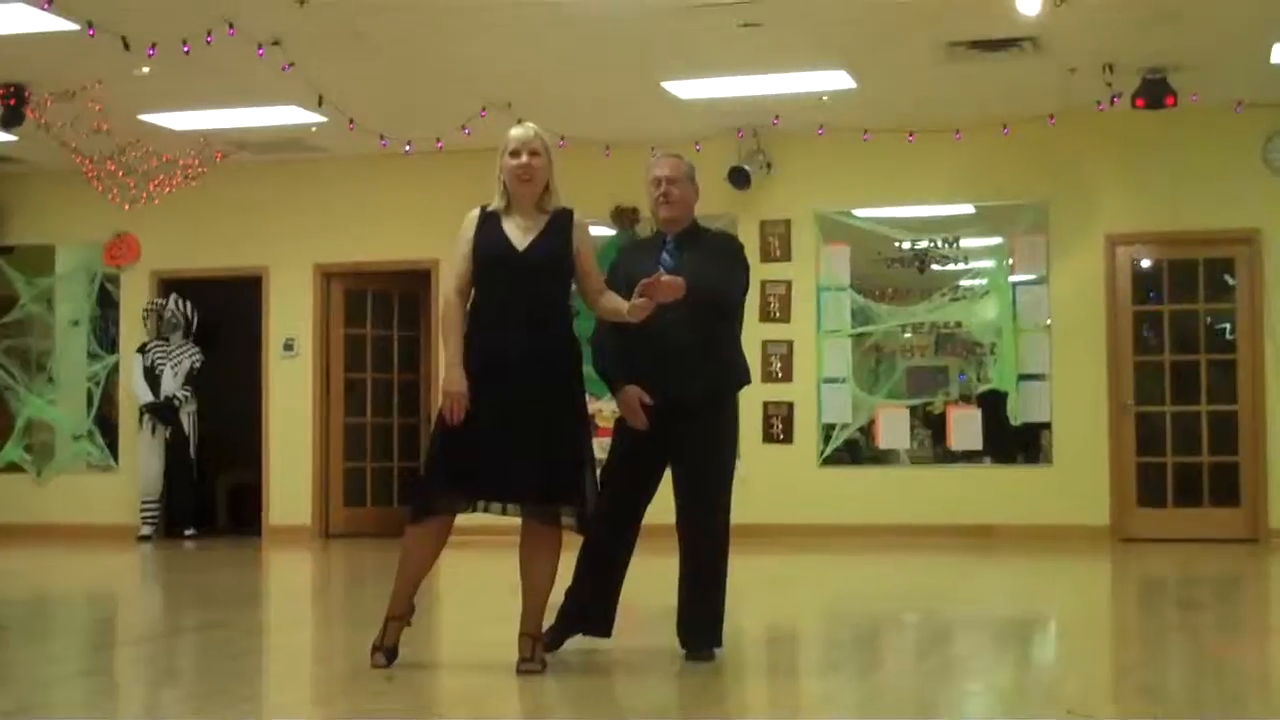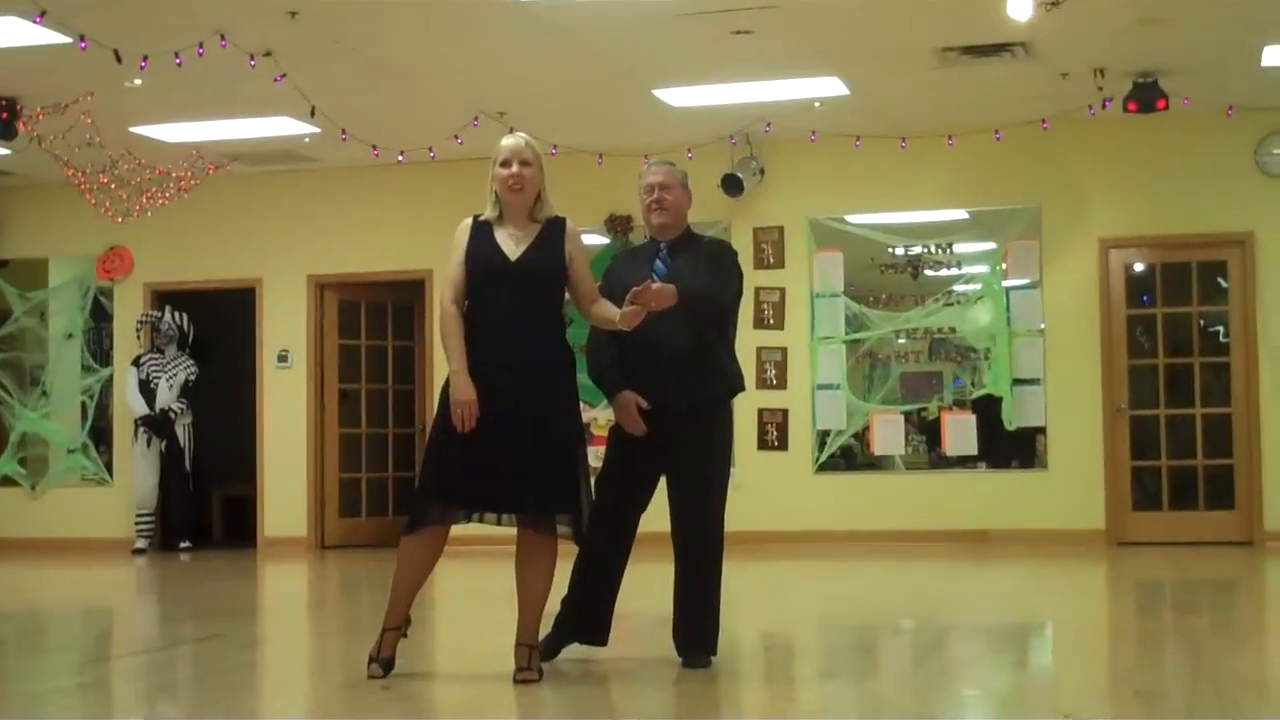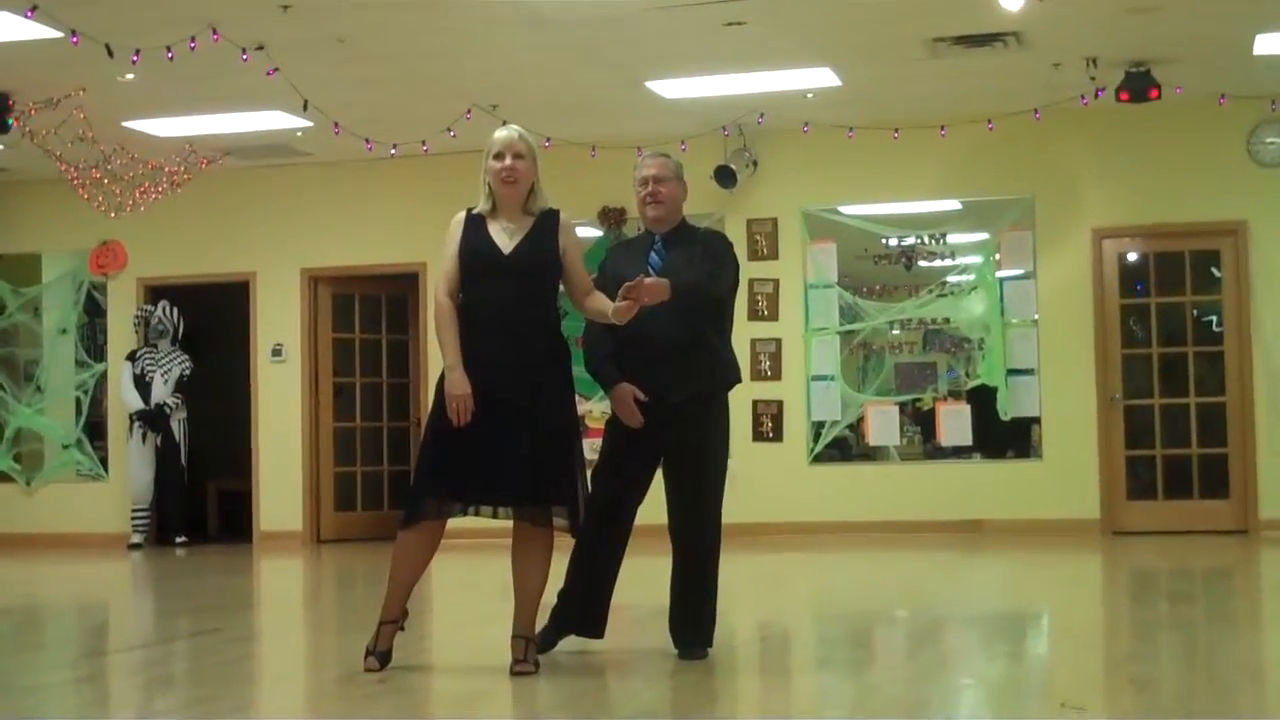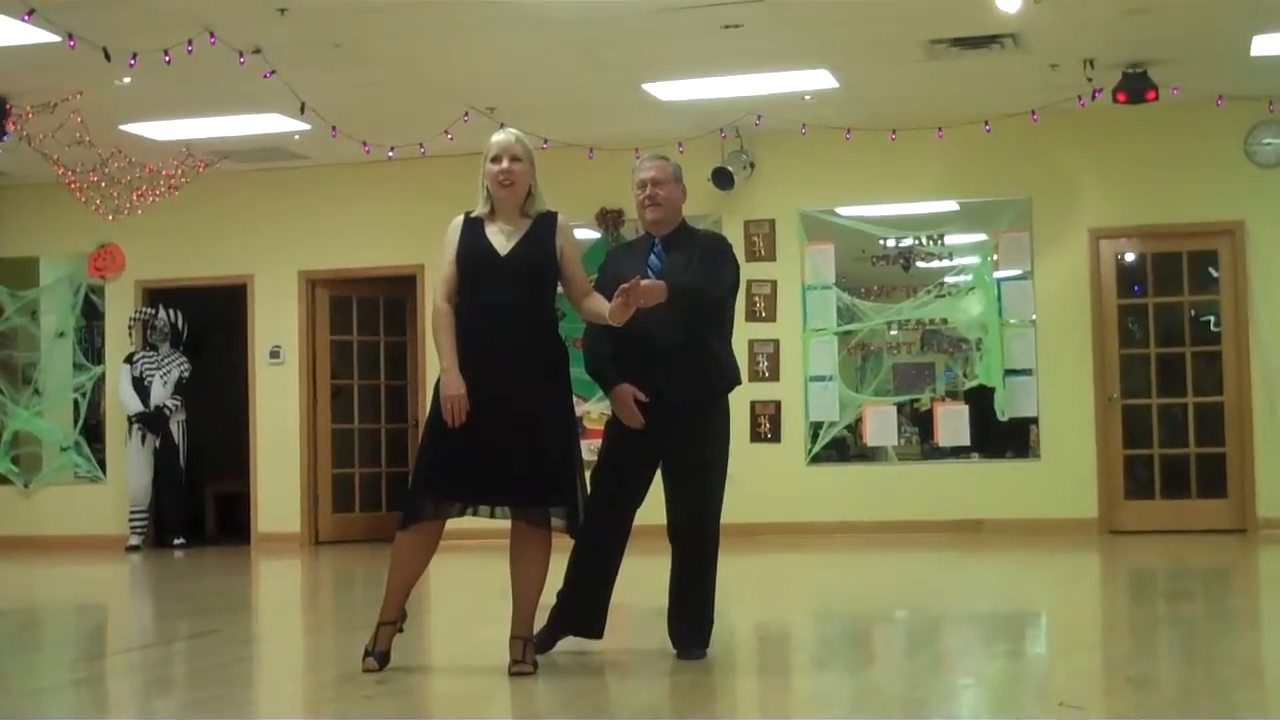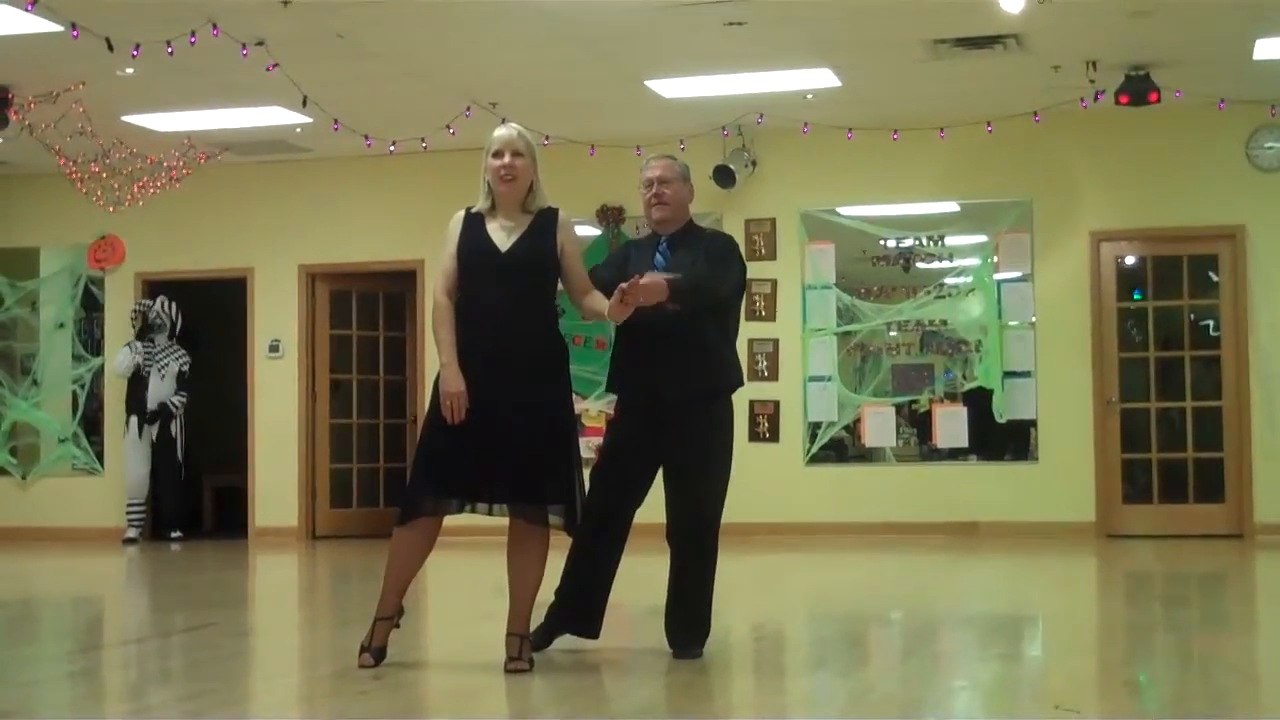
dt=1s
person 1, frame 1
left shoulder: (570, 226)
right shoulder: (478, 222)
left elbow: (596, 295)
right elbow: (455, 297)
left wrist: (631, 309)
right wrist: (453, 369)
left hip: (550, 375)
right hip: (484, 371)
left knee: (544, 505)
right knee: (440, 495)
left ankle: (531, 634)
right ankle: (396, 616)
person 1, frame 2
left shoulder: (563, 233)
right shoulder: (470, 230)
left elbow: (589, 302)
right elbow: (450, 305)
left wrist: (622, 317)
right wrist: (459, 377)
left hip: (544, 385)
right hip: (478, 381)
left knee: (539, 514)
right knee: (436, 506)
left ankle: (527, 643)
right ankle: (392, 626)
person 1, frame 3
left shoulder: (557, 226)
right shoulder: (464, 224)
left elbow: (583, 295)
right elbow: (444, 298)
left wrist: (616, 310)
right wrist: (454, 371)
left hip: (540, 378)
right hip: (473, 376)
left knee: (536, 506)
right knee: (432, 499)
left ankle: (524, 636)
right ankle: (389, 620)
person 1, frame 4
left shoulder: (554, 228)
right shoulder: (463, 227)
left elbow: (582, 296)
right elbow: (443, 302)
left wrist: (614, 311)
right wrist: (449, 372)
left hip: (536, 379)
right hip: (470, 378)
left knee: (533, 507)
right knee: (430, 500)
left ankle: (522, 636)
right ankle: (388, 621)
person 1, frame 5
left shoulder: (555, 224)
right shoulder: (462, 223)
left elbow: (582, 293)
right elbow: (442, 298)
left wrist: (611, 309)
right wrist: (449, 369)
left hip: (536, 378)
right hip: (468, 375)
left knee: (531, 505)
right knee: (428, 497)
left ankle: (517, 633)
right ankle: (385, 617)
person 2, frame 1
left shoulder: (723, 249)
right shoulder: (630, 257)
left elbow: (729, 299)
right elbow: (605, 328)
left wrist: (684, 290)
right wrist: (620, 384)
left hip: (707, 405)
right hip: (642, 403)
left knee: (704, 521)
right knee: (613, 513)
left ankle: (700, 633)
right ankle: (577, 616)
person 2, frame 2
left shoulder: (716, 255)
right shoulder: (623, 265)
left elbow: (721, 304)
right elbow: (600, 335)
left wrist: (675, 296)
right wrist: (616, 390)
left hip: (702, 412)
right hip: (637, 410)
left knee: (699, 529)
right knee: (608, 521)
left ankle: (696, 641)
right ankle: (574, 625)
person 2, frame 3
left shoulder: (712, 247)
right shoulder: (618, 257)
left elbow: (716, 294)
right elbow: (595, 328)
left wrist: (668, 289)
right wrist: (613, 383)
left hip: (698, 402)
right hip: (633, 402)
left knee: (695, 522)
right knee: (604, 512)
left ankle: (692, 632)
right ankle: (570, 617)
person 2, frame 4
left shoulder: (712, 249)
right shoulder: (618, 260)
left elbow: (713, 296)
right elbow: (596, 328)
left wrist: (665, 291)
right wrist: (613, 383)
left hip: (698, 403)
right hip: (632, 402)
left knee: (694, 522)
right knee: (604, 513)
left ankle: (691, 633)
right ankle: (570, 617)
person 2, frame 5
left shoulder: (719, 248)
right shoulder: (629, 254)
left elbow: (713, 290)
right elbow: (591, 291)
left wrist: (665, 290)
right wrist: (643, 287)
left hip: (701, 401)
right hip: (638, 401)
left knee: (694, 522)
right knee: (603, 509)
left ankle: (688, 632)
right ankle: (568, 614)
person 3, frame 1
left shoulder: (193, 353)
right shoulder: (146, 349)
left elbow: (191, 386)
right elbow: (137, 381)
left wrist: (172, 405)
right wrist: (152, 405)
left hip: (182, 416)
right hip: (152, 415)
left knee: (183, 469)
right knee: (151, 469)
left ankle: (186, 523)
right ankle: (148, 523)
person 3, frame 2
left shoulder: (188, 366)
right shoulder: (141, 361)
left elbow: (186, 398)
right elbow: (131, 393)
left wrist: (167, 418)
right wrist: (147, 418)
left hip: (177, 429)
right hip: (146, 428)
left knee: (178, 482)
right knee: (145, 482)
left ankle: (181, 535)
right ankle: (142, 536)
person 3, frame 3
left shoulder: (182, 360)
right shoulder: (135, 357)
left elbow: (181, 392)
right elbow: (126, 389)
left wrist: (163, 412)
right wrist: (142, 412)
left hip: (172, 424)
right hip: (141, 423)
left knee: (173, 476)
right knee: (141, 477)
left ankle: (176, 530)
right ankle: (138, 531)
person 3, frame 4
left shoulder: (181, 362)
right shoulder: (133, 359)
left elbow: (180, 394)
right elbow: (125, 390)
left wrist: (162, 414)
right wrist: (142, 415)
left hip: (171, 426)
right hip: (140, 426)
left knee: (173, 480)
right knee: (139, 480)
left ankle: (175, 533)
right ankle: (136, 533)
person 3, frame 5
left shoulder: (180, 355)
right shoulder: (134, 348)
left elbow: (184, 391)
right elbow: (121, 369)
left wrist: (167, 408)
right wrist: (138, 340)
left hip: (169, 420)
right hip: (138, 419)
left knee: (170, 473)
right knee: (137, 472)
left ankle: (172, 525)
right ankle: (134, 525)
